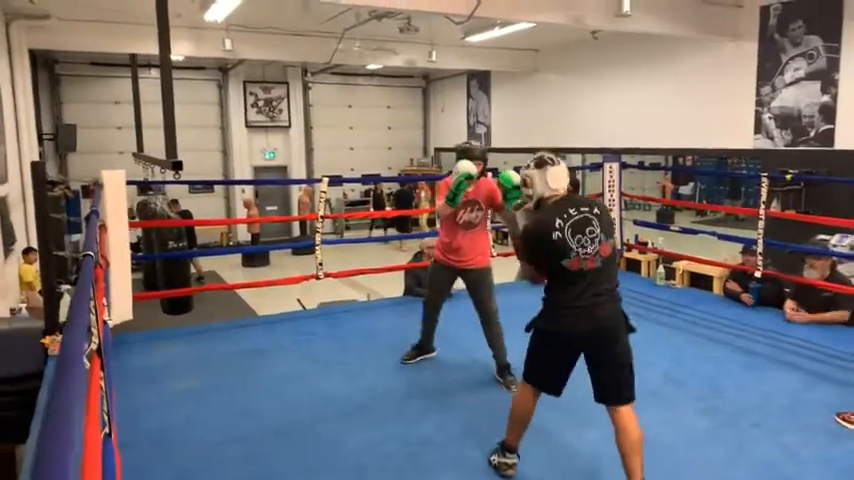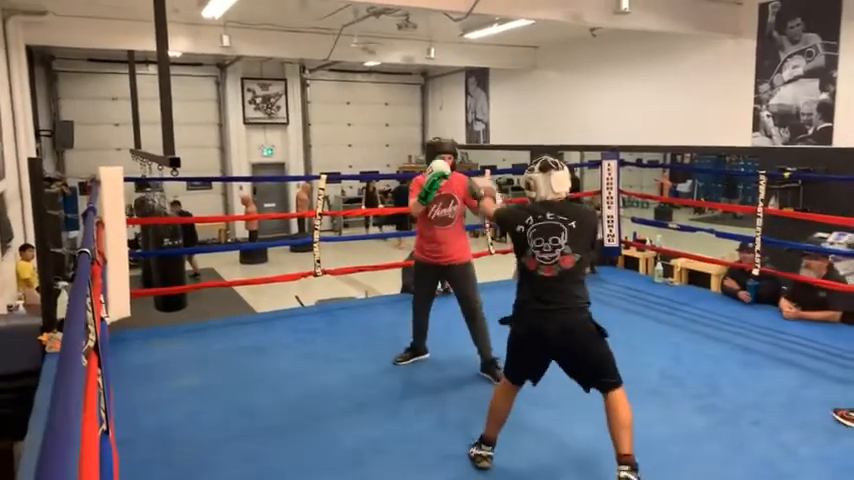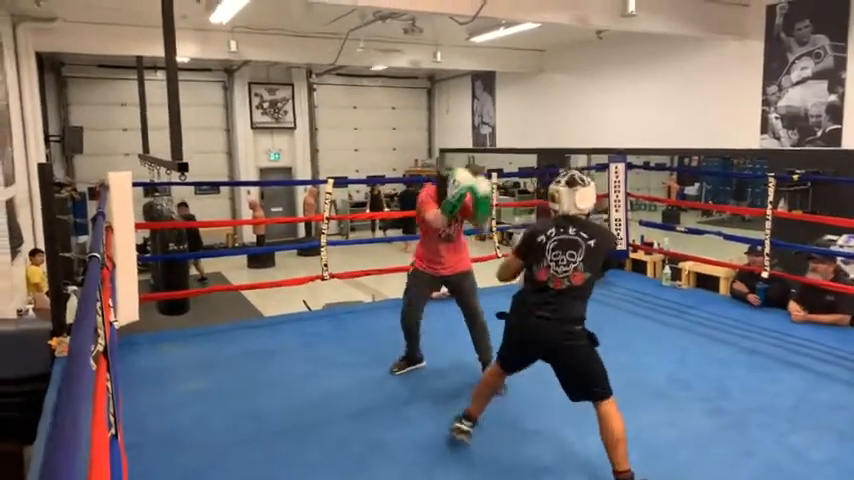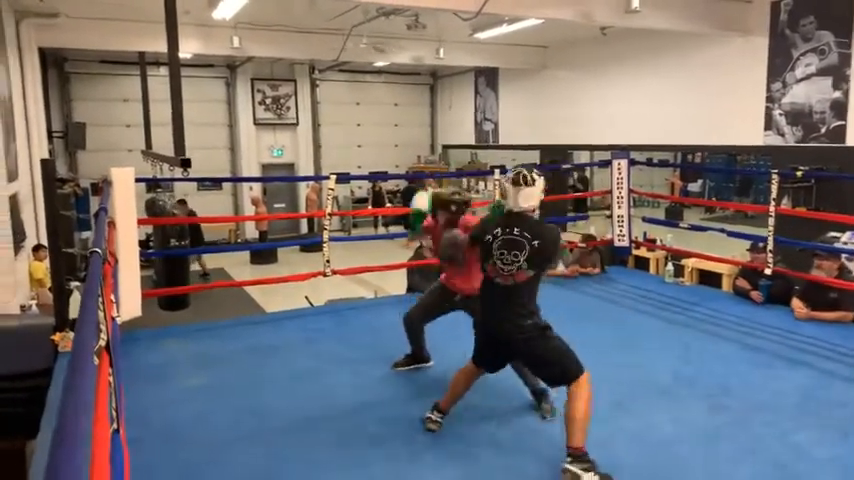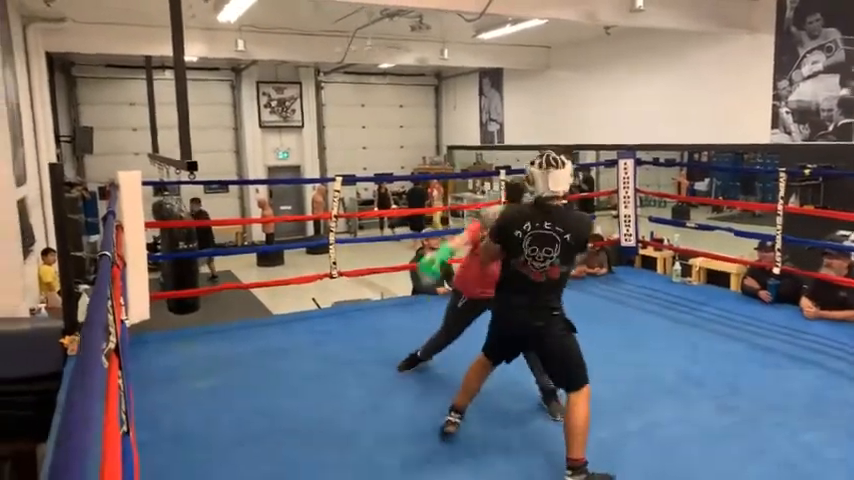
dt=0.3s
person 1, frame 1
left shoulder: (536, 227)
right shoulder: (597, 208)
left elbow: (537, 278)
left wrist: (522, 242)
left hip: (560, 321)
right hip: (607, 318)
left knee: (529, 386)
right knee: (621, 406)
person 1, frame 2
left shoulder: (521, 215)
right shoulder: (587, 218)
left elbow: (489, 211)
left wrist: (487, 195)
left hip: (529, 321)
right hip: (572, 322)
left knee: (511, 382)
right knee: (613, 389)
left ankle: (484, 447)
person 1, frame 3
left shoulder: (537, 231)
right shoulder: (605, 239)
left elbow: (505, 275)
left wrist: (524, 248)
left hip: (524, 323)
right hip: (567, 332)
left knee: (500, 368)
right knee: (604, 401)
left ankle: (466, 421)
person 1, frame 4
left shoulder: (489, 225)
right shoulder: (549, 234)
left elbow: (472, 252)
left hip: (490, 319)
right hip: (524, 325)
left knee: (477, 366)
right knee: (580, 381)
left ankle: (437, 413)
person 1, frame 5
left shoulder: (512, 216)
right shoulder: (581, 225)
left elbow: (487, 256)
left hip: (507, 312)
right hip: (546, 320)
left knee: (488, 360)
right knee: (579, 390)
left ankle: (454, 416)
person 2, frame 1
left shoulder: (489, 186)
right shoulder: (446, 184)
left elbow: (507, 217)
right elbow: (442, 213)
left wrist: (511, 197)
right wrist: (456, 188)
left hip: (477, 261)
right hip: (445, 257)
left knee: (489, 313)
right knee: (431, 305)
left ankle: (503, 367)
right ankle: (425, 346)
person 2, frame 2
left shoulder: (461, 181)
right shoulder: (419, 182)
left elbow: (478, 209)
right elbow: (415, 211)
left wrist: (481, 197)
right wrist: (430, 187)
left hip: (458, 257)
right hip: (426, 257)
left knee: (473, 307)
right knee: (420, 305)
left ankle: (488, 362)
right ankle: (418, 348)
person 2, frame 3
left shoulder: (464, 197)
right shoulder: (427, 194)
left elbow: (481, 224)
right elbow: (436, 222)
left wrist: (482, 200)
right wrist: (453, 199)
left hip: (458, 267)
right hip: (426, 266)
left knee: (475, 314)
right knee: (409, 315)
left ankle: (489, 366)
right ankle: (413, 356)
person 2, frame 4
left shoulder: (474, 225)
right shoulder: (435, 224)
left hip: (479, 291)
right hip: (450, 286)
right knee: (412, 319)
left ankle: (538, 391)
right ankle: (419, 355)
person 2, frame 5
right shoulder: (488, 223)
right elbow: (462, 239)
right hip: (469, 290)
right knee: (448, 333)
left ankle: (548, 392)
right ankle: (420, 355)
person 3, frame 1
left shoulder: (814, 41)
right shoulder: (784, 44)
left elbow: (822, 65)
right elbow: (771, 36)
left wrist: (798, 74)
right wrist: (773, 17)
left hip: (809, 88)
right hip: (789, 89)
left knee: (810, 116)
right knee: (774, 113)
person 3, frame 2
left shoulder: (812, 39)
right shoulder: (782, 42)
left elbow: (821, 63)
right elbow: (770, 33)
left wrist: (796, 72)
right wrist: (772, 15)
left hip: (808, 85)
right hip: (787, 86)
person 3, frame 3
left shoulder: (820, 40)
right shoulder: (790, 44)
left elbow: (829, 64)
right elbow: (778, 35)
left wrist: (804, 74)
right wrist: (779, 16)
left hip: (816, 87)
right hip: (796, 88)
right knee: (781, 113)
person 3, frame 4
left shoulder: (825, 37)
right shoulder: (795, 40)
left elbow: (834, 61)
right elbow: (783, 34)
left wrist: (809, 70)
right wrist: (784, 12)
left hip: (821, 83)
right hip: (800, 83)
person 3, frame 5
left shoulder: (831, 34)
right shoulder: (801, 37)
left elbow: (840, 57)
right elbow: (789, 29)
left wrist: (816, 67)
right wrist: (790, 9)
left hip: (828, 81)
right hip: (807, 82)
right knee: (792, 106)
